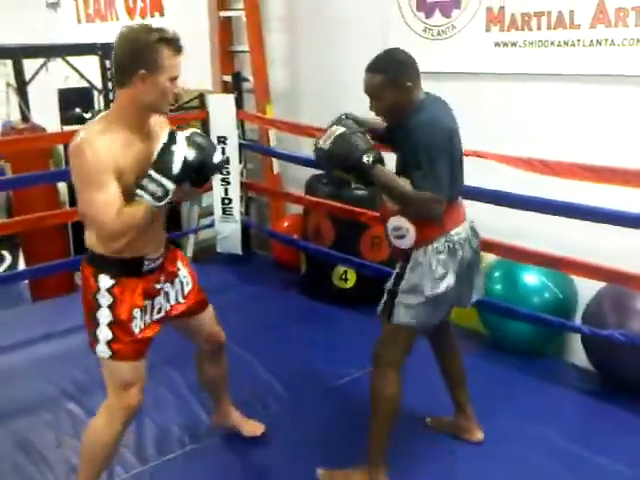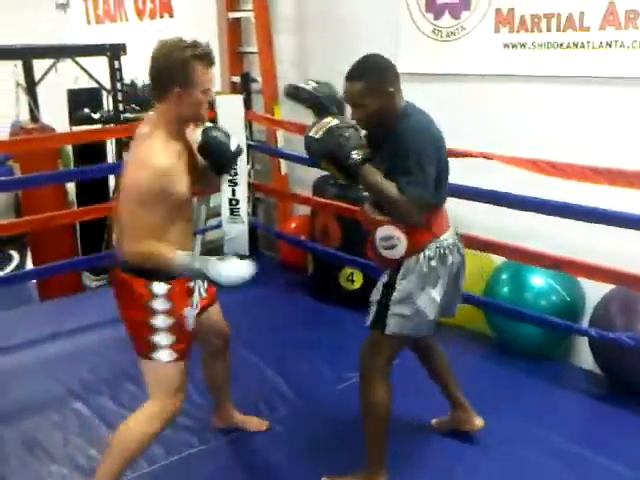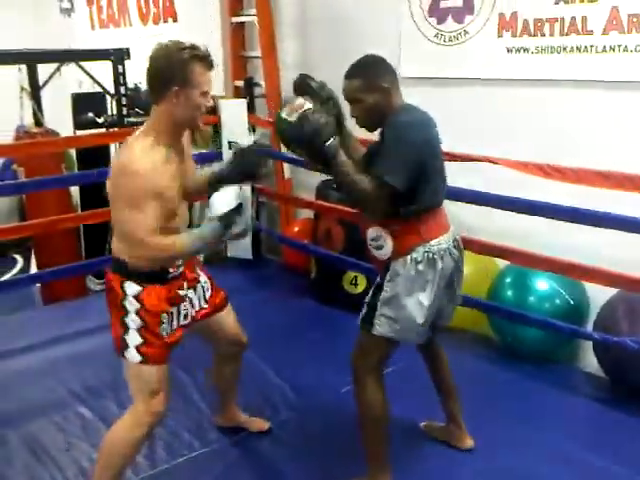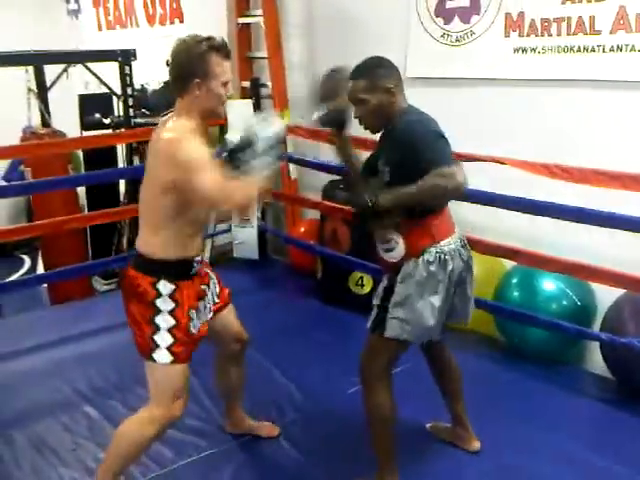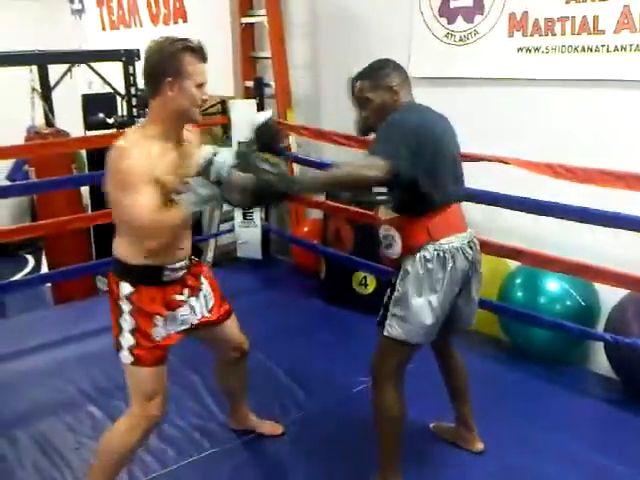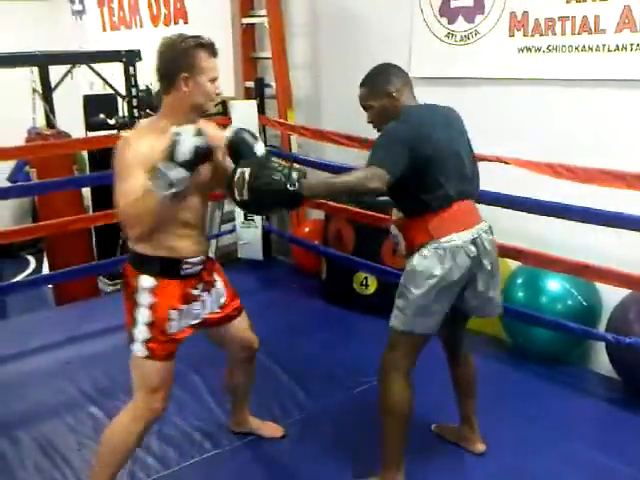
dt=0.3s
person 1, frame 1
left shoulder: (158, 125)
right shoulder: (92, 146)
left elbow: (180, 190)
right elbow: (115, 235)
left wrist: (196, 170)
right wrist: (162, 178)
left hip: (164, 264)
right hip: (117, 281)
left knee: (212, 340)
right knee: (125, 399)
left ankle: (224, 412)
person 1, frame 2
left shoulder: (174, 128)
right shoulder: (154, 163)
left elbow: (206, 173)
right elbow: (140, 248)
left wrist: (215, 151)
right wrist: (205, 268)
left hip: (175, 273)
right hip: (152, 284)
left knee: (218, 337)
right knee: (165, 403)
left ankle: (224, 413)
person 1, frame 3
left shoulder: (178, 135)
right shoulder: (137, 164)
right elbow: (145, 250)
left wrist: (227, 171)
right wrist: (209, 231)
left hip: (181, 274)
right hip: (142, 287)
left knee: (233, 340)
right knee: (151, 407)
left ankle: (228, 412)
person 1, frame 4
left shoulder: (186, 126)
right shoulder: (181, 141)
left elbow: (215, 190)
right elbow: (233, 203)
left wrist: (225, 163)
right wrist: (266, 153)
left hip: (188, 270)
right hip: (162, 283)
left knee: (233, 340)
right knee: (167, 407)
left ankle: (235, 417)
person 1, frame 5
left shoulder: (190, 138)
right shoulder: (130, 152)
left elbow: (213, 185)
right elbow: (148, 239)
left wrist: (224, 176)
right wrist: (198, 188)
left hip: (185, 274)
right hip: (142, 286)
left knee: (235, 347)
right knee: (147, 410)
left ankle: (240, 416)
person 1, frame 6
left shoulder: (206, 132)
right shoulder: (138, 141)
left elbow: (226, 180)
right elbow: (134, 226)
right wrist: (172, 171)
left hip: (200, 271)
right hip: (156, 281)
left knee: (245, 346)
right knee: (148, 402)
left ankle: (241, 418)
person 2, frame 1
left shoulder: (428, 126)
right shoulder: (427, 108)
left elbow: (431, 205)
right elbow: (389, 133)
left wrist: (368, 166)
right wrist: (358, 129)
left hip: (433, 252)
right hip: (454, 240)
left knee: (387, 358)
right knee: (437, 327)
right ankle: (465, 420)
person 2, frame 2
left shoulder: (415, 133)
right shoulder: (395, 121)
left elbow: (413, 212)
right elbow: (377, 156)
left wrist: (355, 162)
right wrist: (339, 137)
left hip: (420, 260)
right hip: (429, 252)
left knee: (375, 362)
right knee: (417, 336)
right ankle: (464, 414)
person 2, frame 3
left shoulder: (404, 130)
right shoulder: (408, 121)
left elbow: (371, 198)
right elbow: (367, 167)
left wrist: (326, 149)
right wrist: (334, 125)
left hip: (413, 261)
right hip: (436, 249)
left knee: (365, 364)
right knee: (425, 338)
right ankle: (456, 428)
person 2, frame 4
left shoulder: (413, 127)
right shoulder: (397, 132)
left elbow: (452, 179)
right elbow: (365, 181)
left wrist: (385, 201)
right wrist: (338, 133)
left hip: (422, 263)
right hip: (439, 253)
left knee: (374, 368)
right knee: (432, 342)
right ankle: (462, 430)
person 2, frame 5
left shoulder: (402, 124)
right shoulder: (433, 120)
left elbow: (373, 170)
left wrist: (294, 184)
right wrist: (375, 132)
left hip: (432, 256)
right hip: (459, 247)
left knee: (387, 369)
right knee: (441, 339)
right ankle: (466, 430)
person 2, frame 6
left shoulder: (401, 131)
right shoulder: (448, 116)
left elbow: (372, 180)
left wrist: (292, 189)
left hip: (439, 252)
right hip: (475, 237)
left knee: (395, 361)
right knee: (453, 337)
right ankle: (468, 430)
